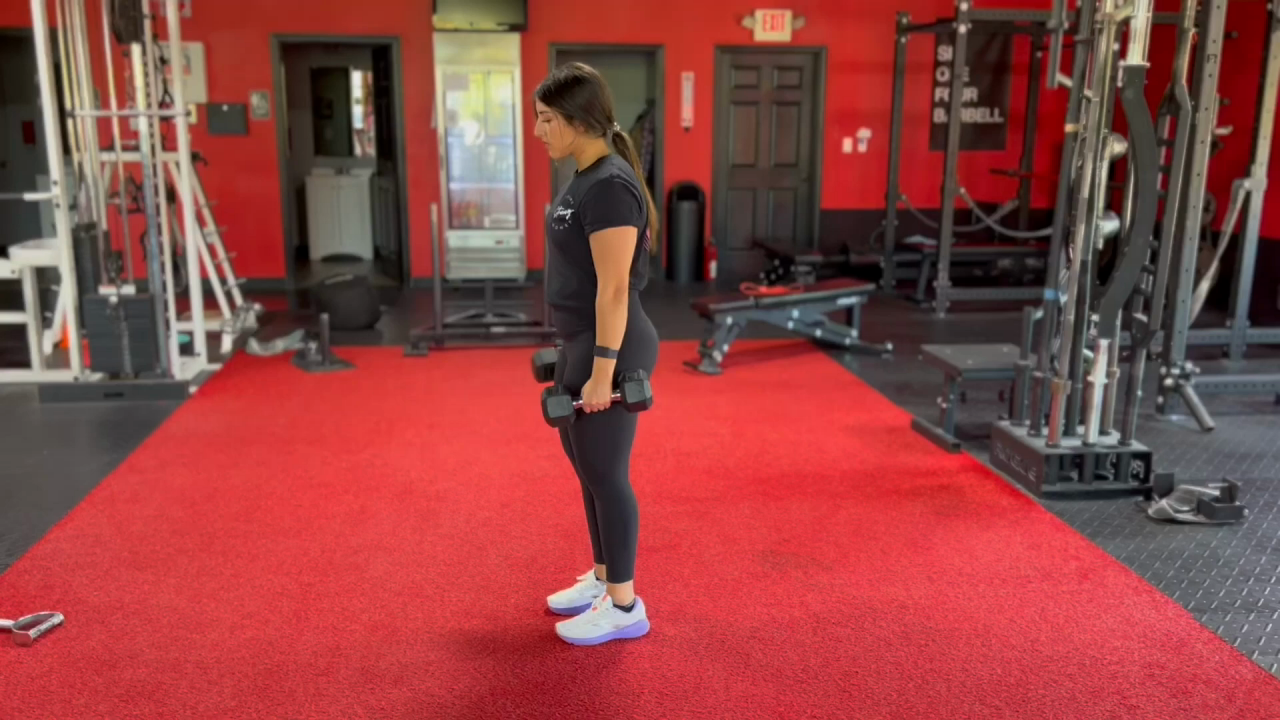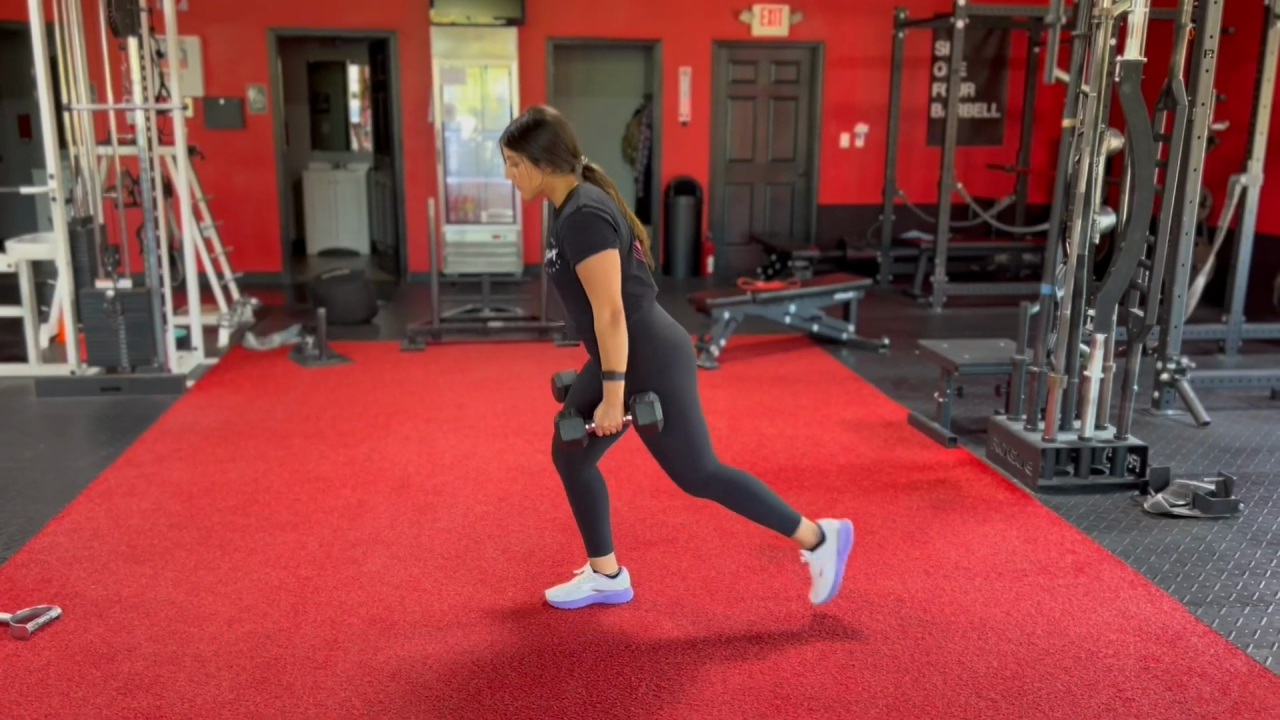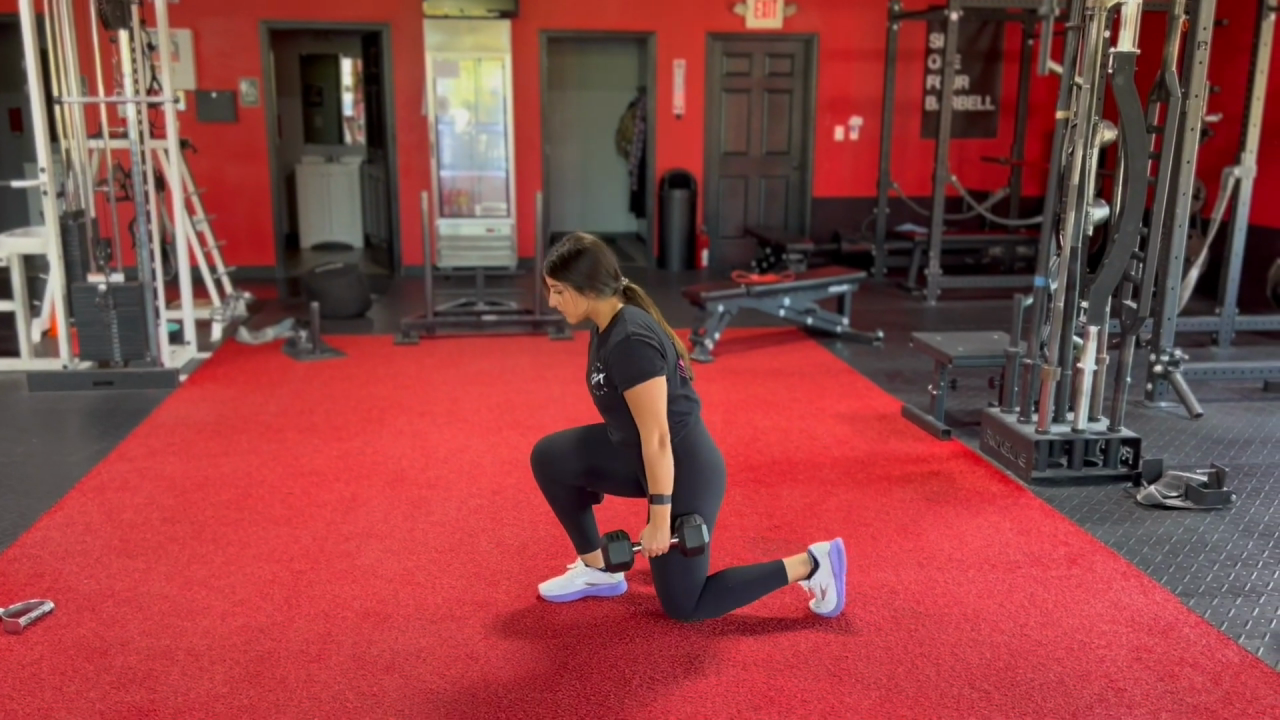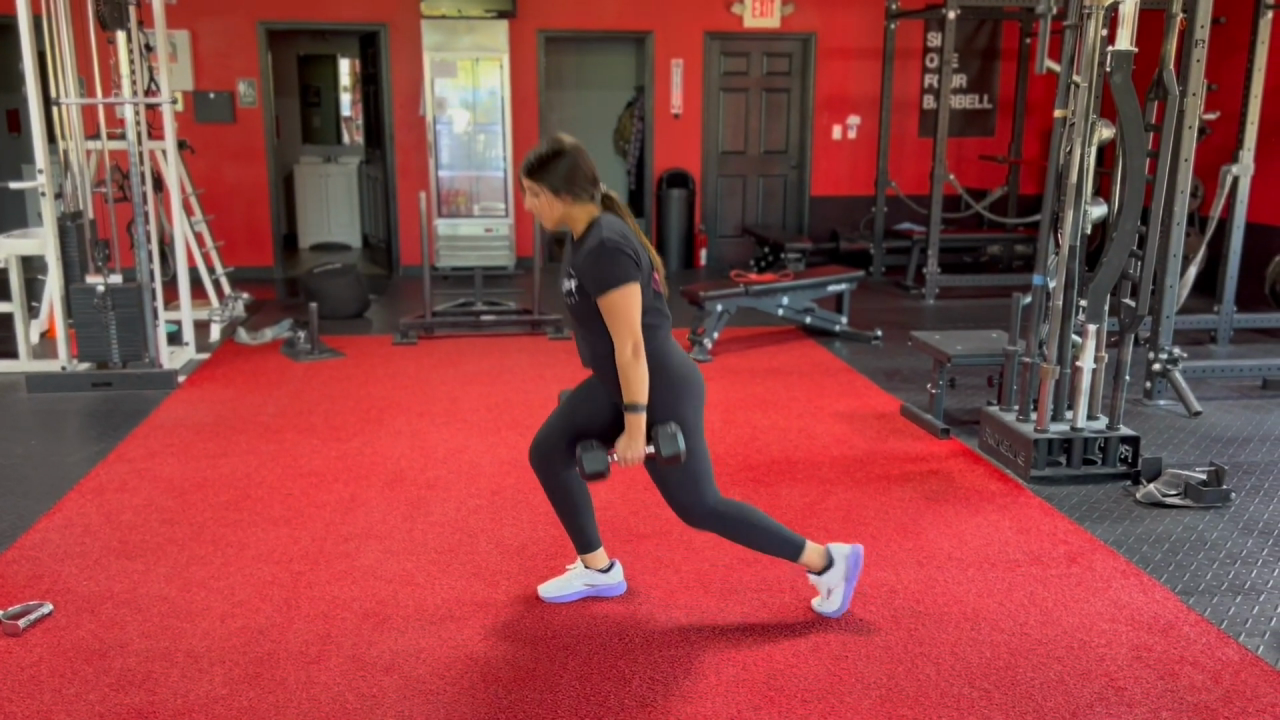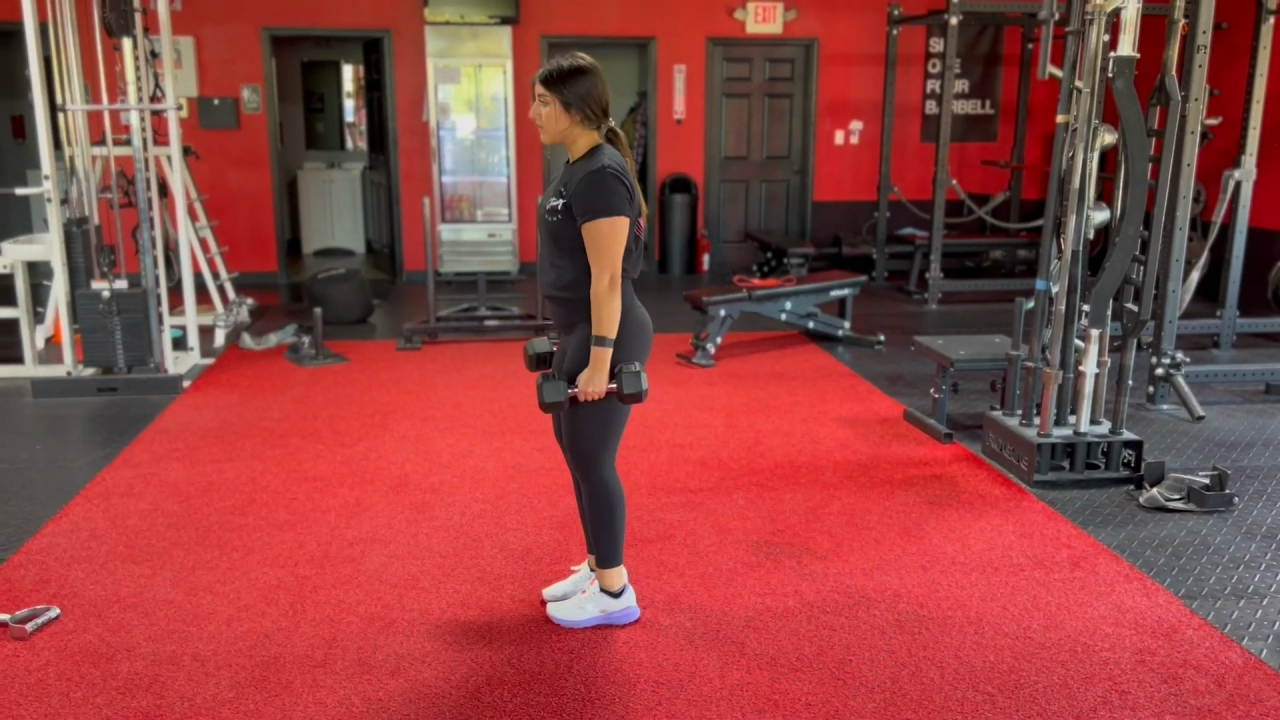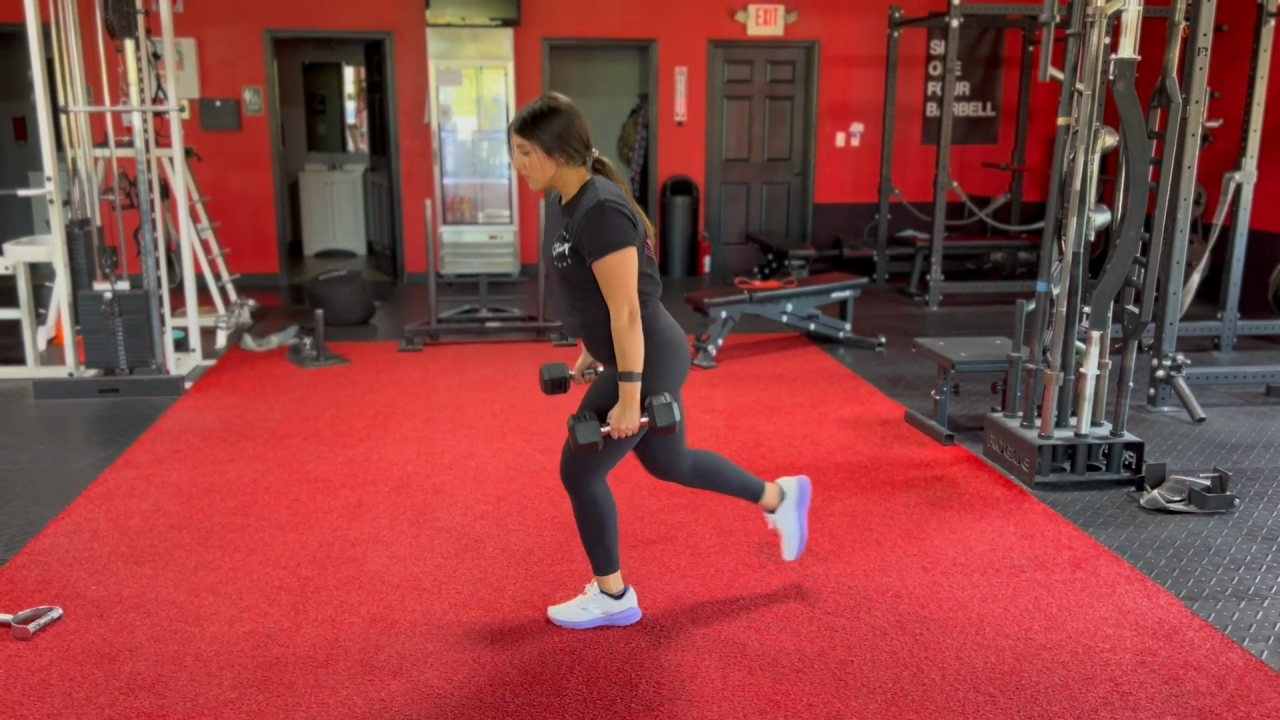
dt=0.7s
person 1, frame 1
left shoulder: (610, 186)
right shoulder: (589, 176)
left elbow: (614, 290)
left wrist: (602, 373)
left hip: (609, 347)
right hip: (584, 343)
left knee: (605, 472)
right knee: (585, 464)
left ankle: (625, 607)
right ankle: (605, 577)
person 1, frame 2
left shoulder: (584, 216)
right shoulder: (572, 207)
left elbow: (611, 313)
left wrist: (613, 396)
right wrist: (599, 374)
left hip: (653, 359)
right hip: (628, 353)
left knee: (695, 472)
right knee: (569, 452)
left ankle: (819, 538)
right ankle: (605, 574)
person 1, frame 3
left shoulder: (630, 342)
right shoulder: (611, 326)
left elbow: (657, 437)
left wrist: (659, 517)
right wrist: (599, 471)
left hip: (684, 470)
right hip: (647, 456)
left knee: (683, 605)
right knee: (550, 458)
left ankle: (811, 564)
right ankle: (597, 569)
person 1, frame 4
left shoulder: (604, 248)
right shoulder: (586, 237)
left elbow: (631, 345)
left wrist: (634, 427)
right wrist: (618, 407)
left hip: (660, 386)
right hip: (622, 381)
left knee: (697, 505)
right knee: (547, 453)
left ankle: (827, 559)
right ankle: (597, 568)
person 1, frame 5
left shoulder: (600, 176)
right shoulder: (580, 166)
left elbow: (607, 279)
left wrist: (599, 362)
left hip: (606, 336)
right hip: (582, 332)
left knee: (591, 459)
right knee: (577, 452)
left ankle: (614, 594)
right ankle: (598, 569)
person 1, frame 6
left shoulder: (600, 211)
right shoulder: (567, 202)
left elbow: (626, 311)
left wrist: (628, 397)
right wrist: (589, 352)
left hip: (647, 360)
right hip: (635, 356)
left knee: (580, 470)
right knee: (666, 459)
left ankle: (613, 596)
right ankle: (779, 498)
